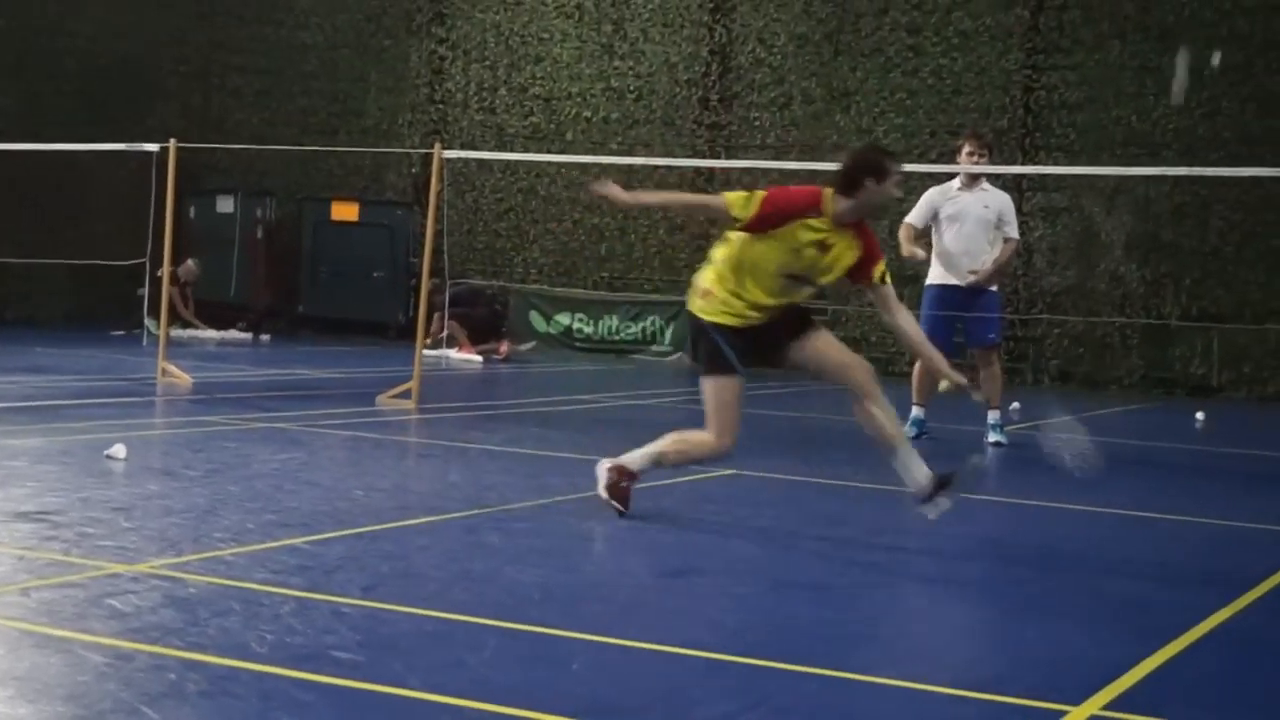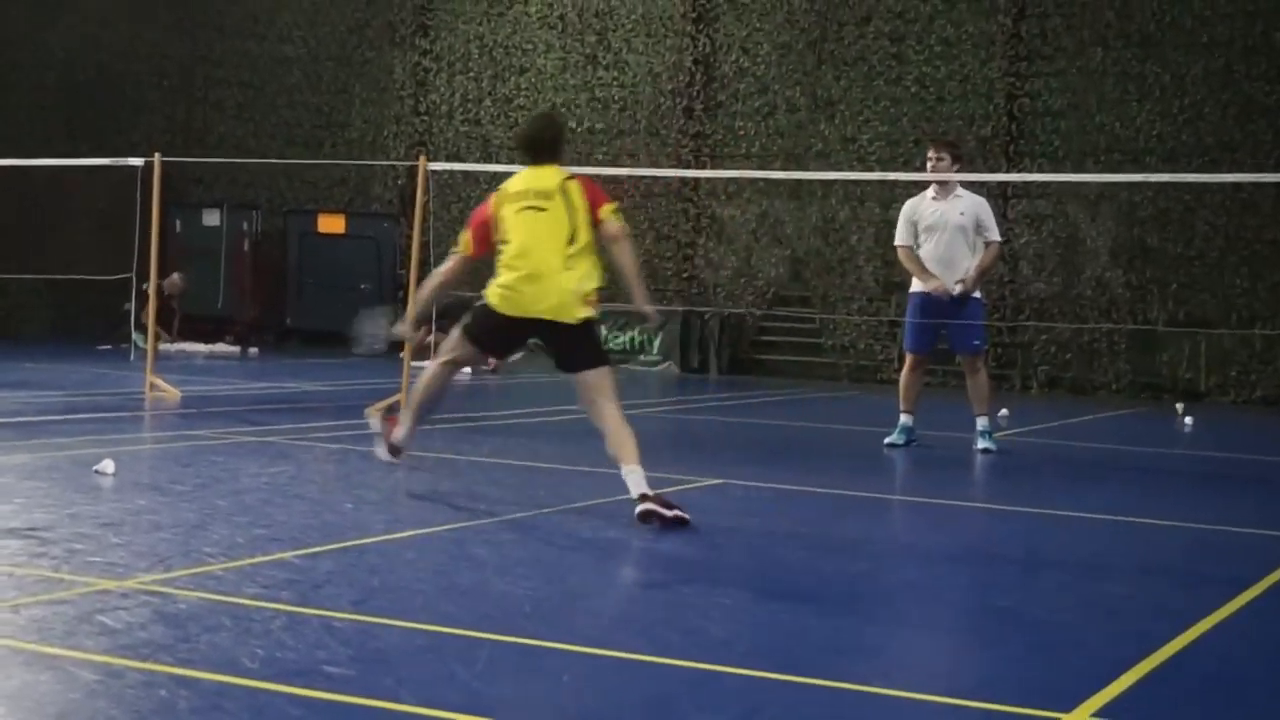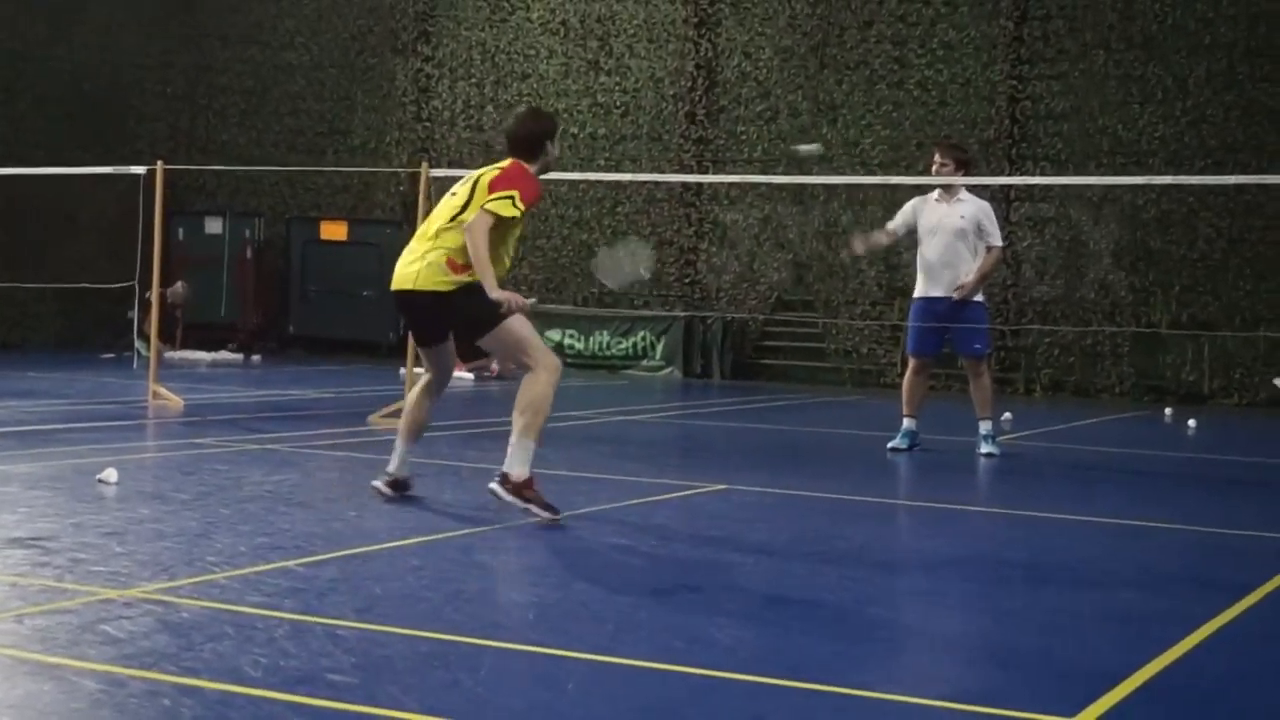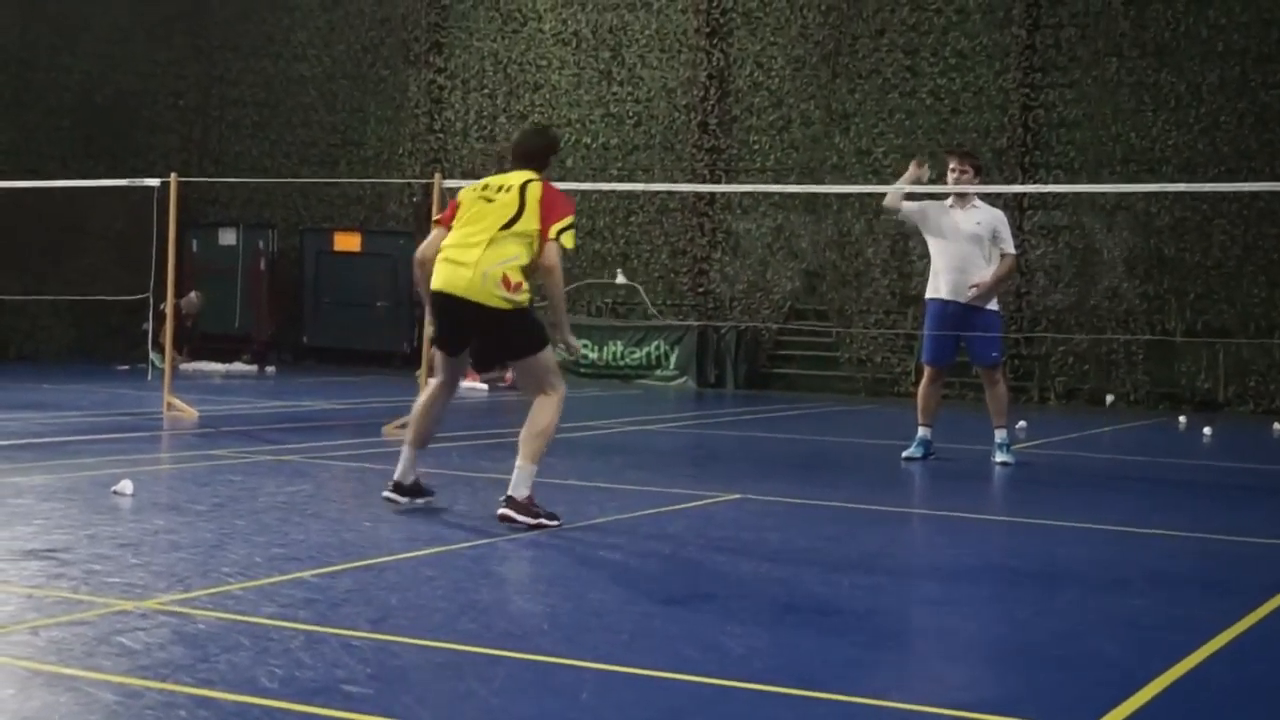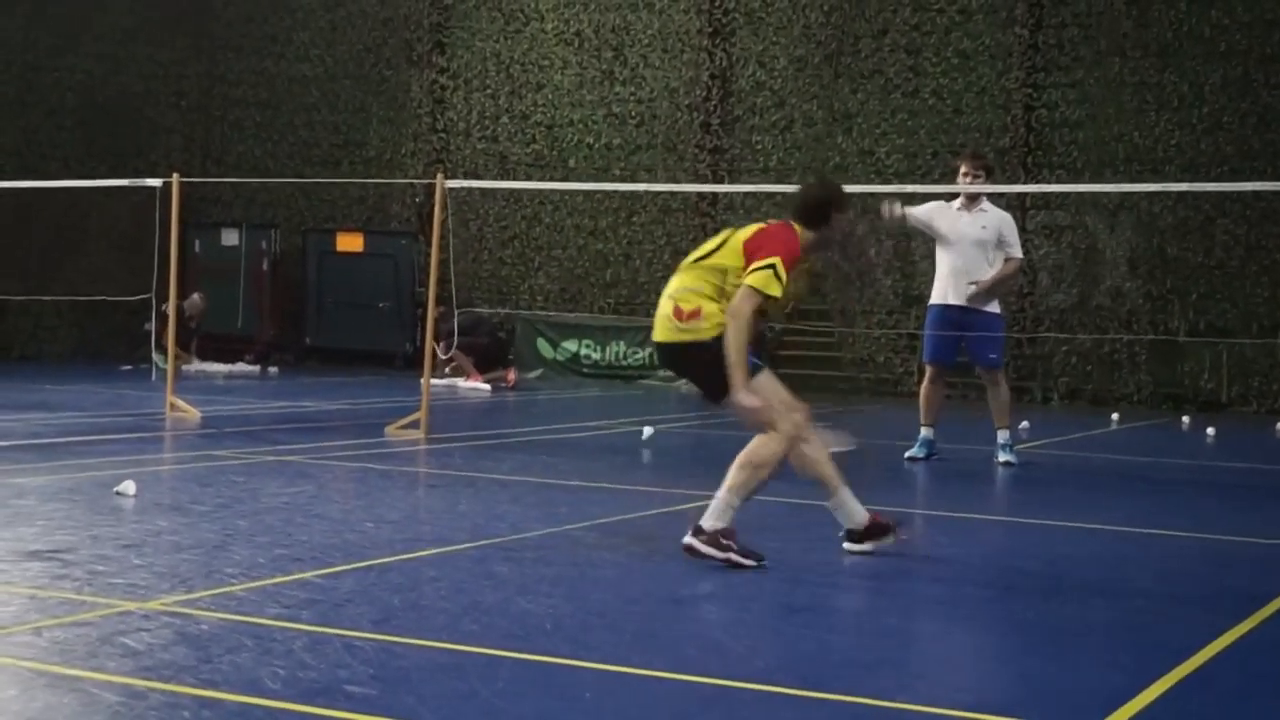
dt=1s
person 1, frame 1
left shoulder: (862, 243)
right shoulder: (796, 204)
left elbow: (894, 311)
right elbow: (711, 203)
left wrist: (943, 368)
right wrist: (628, 197)
left hip: (773, 312)
right hip: (722, 311)
left knee: (860, 377)
right knee: (719, 443)
left ankle: (921, 483)
right ankle: (620, 471)
person 1, frame 2
left shoulder: (497, 199)
right shoulder: (584, 189)
left elbow: (450, 270)
right elbow: (616, 235)
left wrist: (411, 319)
right wrist: (640, 298)
left hip: (510, 301)
right hip: (569, 309)
left knee: (445, 359)
right knee: (608, 412)
left ankle: (397, 439)
right ankle: (643, 494)
person 1, frame 3
left shoulder: (486, 175)
right shoulder: (521, 179)
right elbow: (476, 226)
right wrist: (492, 289)
left hip: (409, 280)
right hip: (443, 283)
left knee: (436, 376)
right knee: (545, 365)
left ankle: (396, 473)
right ankle: (516, 477)
person 1, frame 4
left shoulder: (473, 190)
right shoulder: (554, 198)
left elbow: (425, 256)
right elbow: (550, 263)
left wrist: (432, 308)
right wrist: (564, 331)
left hip: (450, 289)
right hip: (498, 296)
left knee: (446, 382)
right knee: (551, 391)
left ankle: (402, 480)
right ankle: (519, 499)
person 1, frame 5
left shoulder: (771, 235)
right shoulder: (781, 242)
right elbow: (740, 308)
right wrist: (739, 387)
left hip: (705, 334)
right hip: (693, 329)
left knee: (794, 420)
right knee: (784, 429)
left ankle: (857, 522)
right ankle: (711, 530)
person 2, frame 1
left shoulder: (1001, 199)
right shoulder: (937, 194)
left elbow: (1011, 242)
right elbow: (909, 226)
left wrist: (992, 269)
right wrist: (908, 246)
left hip: (983, 290)
right hip: (941, 286)
left knee: (988, 355)
left ankle: (994, 423)
right ankle: (917, 418)
person 2, frame 2
left shoulder: (976, 204)
right shoulder: (913, 206)
left elbow: (993, 245)
right elbow: (903, 249)
left wrist: (975, 276)
right wrist: (928, 280)
left hip: (965, 297)
right hip: (926, 296)
left knee: (974, 362)
right knee: (914, 360)
left ankle: (983, 429)
right ankle: (905, 425)
person 2, frame 3
left shoulder: (979, 208)
right shoulder: (919, 205)
left elbow: (995, 250)
right elbow: (889, 233)
left wrist: (975, 281)
right wrist: (867, 241)
left hip: (967, 302)
right hip: (926, 299)
left knee: (976, 366)
right knee: (917, 364)
left ankle: (986, 433)
right ankle: (909, 430)
person 2, frame 4
left shoulder: (994, 216)
right shoulder: (931, 210)
left elbow: (1009, 258)
right elbow: (890, 204)
left wrist: (990, 283)
right wrist: (911, 177)
left hip: (982, 307)
right hip: (941, 305)
left knee: (992, 374)
right knee: (932, 372)
left ankle: (1001, 442)
right ankle: (923, 439)
person 2, frame 5
left shoulder: (1001, 219)
right shoulder: (938, 211)
left elbow: (1015, 262)
right elbow: (905, 215)
left wrist: (991, 282)
right wrist: (896, 212)
left hip: (984, 309)
right hip: (943, 306)
left knee: (993, 374)
right knee: (934, 372)
left ankle: (1004, 442)
right ankle: (926, 439)
